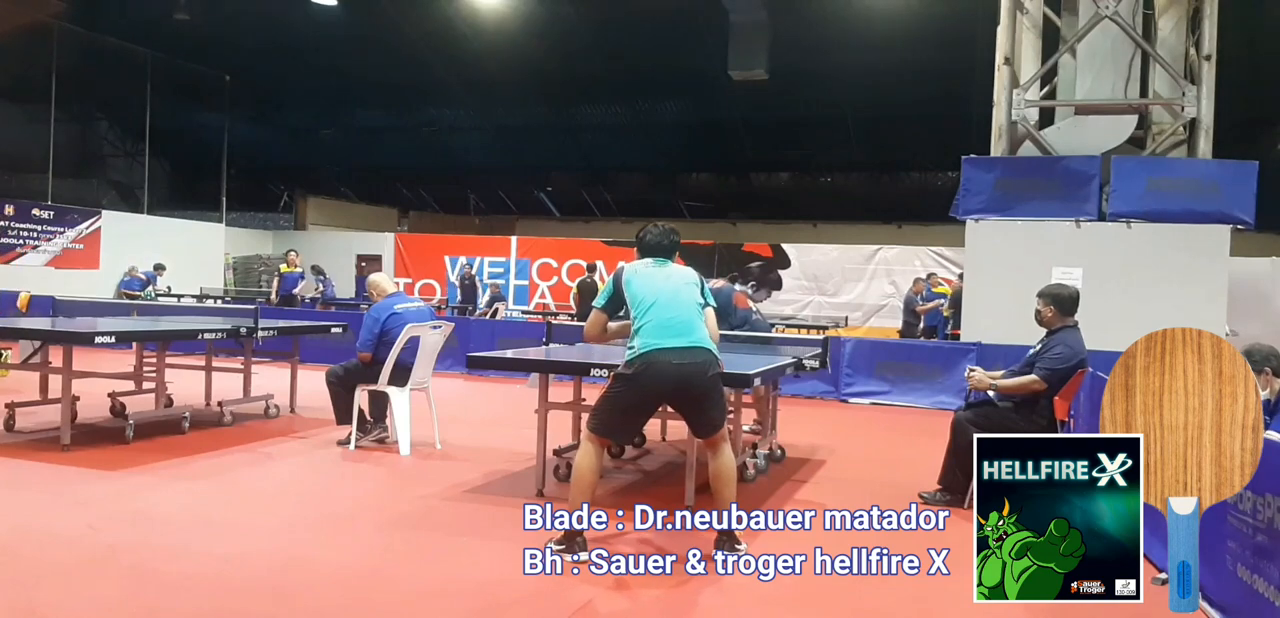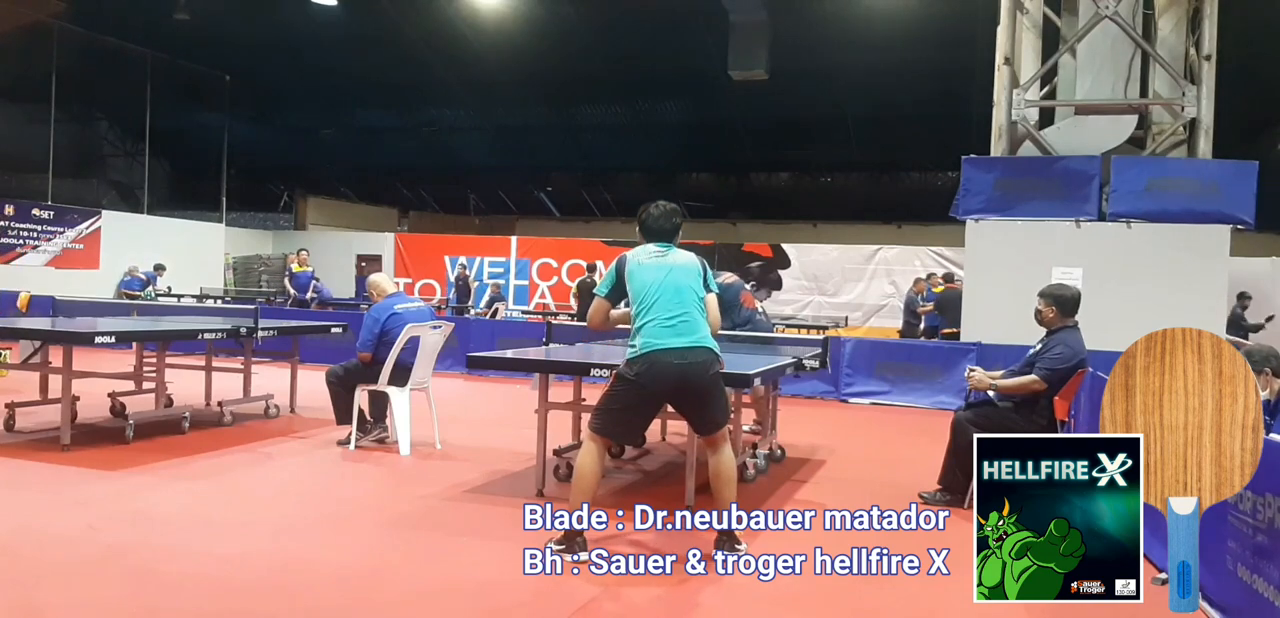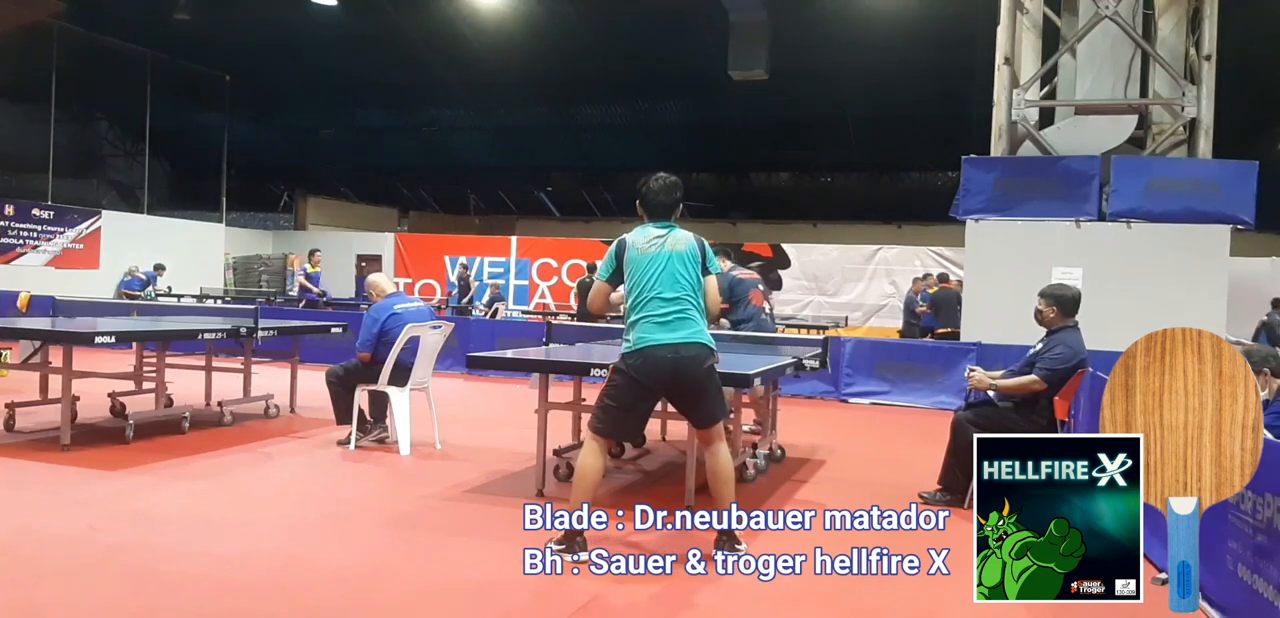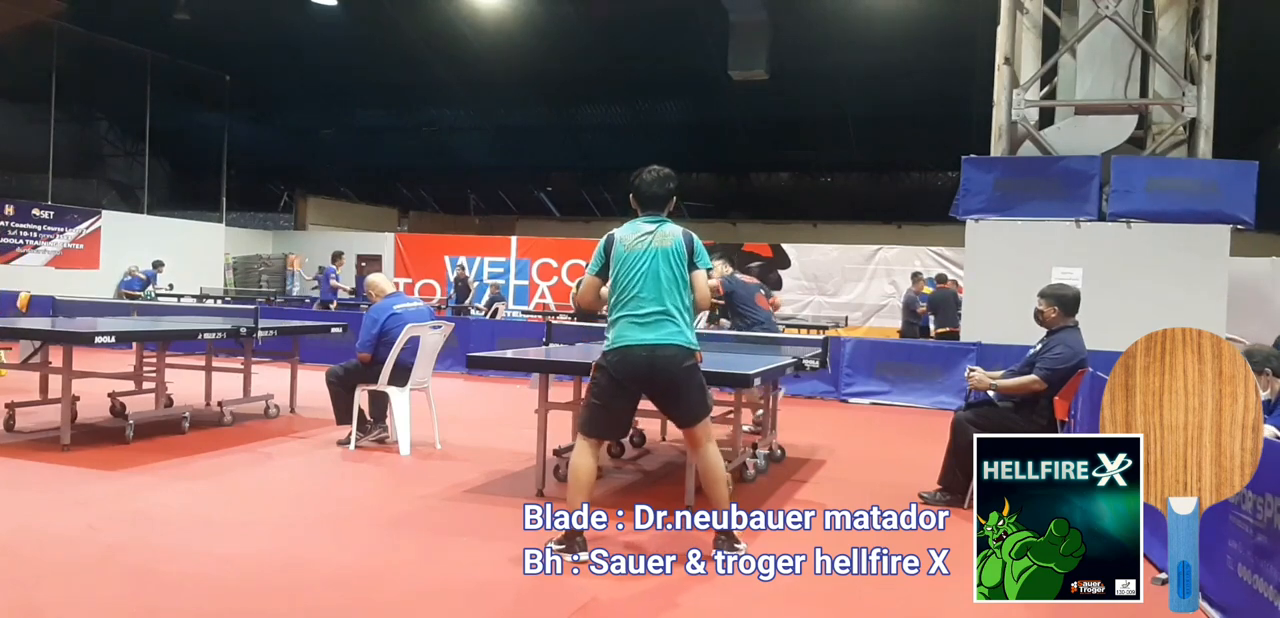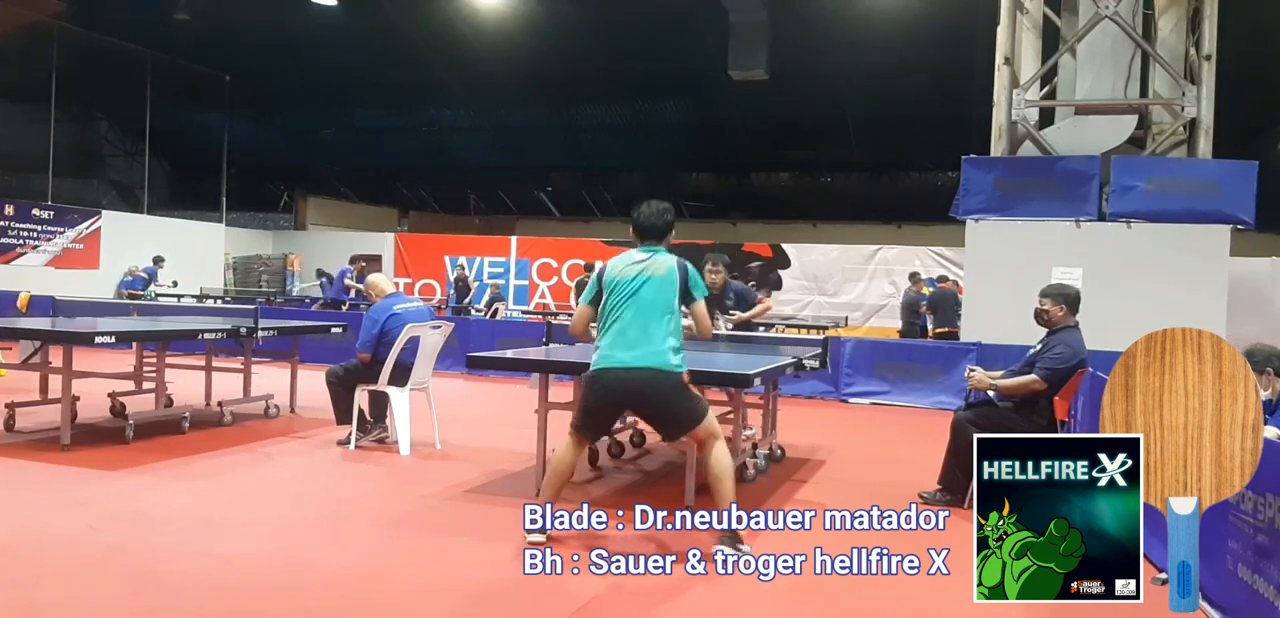
dt=0.5s
person 1, frame 1
left shoulder: (625, 273)
right shoulder: (692, 275)
left elbow: (592, 333)
right elbow: (713, 335)
left hip: (647, 363)
right hip: (699, 361)
left knee: (593, 439)
right knee: (719, 442)
left ankle: (573, 538)
right ankle: (727, 538)
person 1, frame 2
left shoulder: (627, 260)
right shoulder: (696, 262)
left elbow: (595, 320)
right elbow: (714, 322)
left hip: (648, 360)
right hip: (700, 358)
left knee: (595, 440)
right knee: (719, 442)
left ankle: (572, 538)
right ankle: (728, 538)
person 1, frame 3
left shoulder: (625, 244)
right shoulder: (697, 244)
left elbow: (596, 304)
right elbow: (713, 307)
left hip: (641, 354)
right hip: (695, 352)
left knee: (596, 440)
right knee: (714, 439)
left ankle: (574, 537)
right ankle: (727, 537)
person 1, frame 4
left shoulder: (614, 239)
right shoulder: (686, 239)
left elbow: (585, 299)
right elbow: (702, 300)
left hip: (621, 353)
right hip: (675, 352)
left knee: (588, 440)
right knee: (702, 439)
left ankle: (573, 537)
right ankle: (725, 535)
person 1, frame 5
left shoulder: (608, 267)
right shoulder: (680, 268)
left elbow: (577, 329)
right elbow: (705, 330)
right wrist: (681, 329)
left hip: (606, 374)
right hip: (659, 375)
left knee: (576, 440)
right knee: (712, 439)
left ankle: (539, 522)
right ankle: (729, 534)
person 2, frame 1
left shoulder: (1065, 346)
right shoulder: (1057, 337)
left elbow: (1036, 382)
right elbow: (1025, 371)
left wrist: (991, 385)
right wrist: (988, 374)
left hip: (1035, 419)
right hip: (1025, 409)
left knee: (964, 421)
right knee: (964, 411)
left ankle: (955, 491)
right ankle: (963, 483)
person 2, frame 2
left shoulder: (1066, 346)
right shoulder: (1058, 337)
left elbow: (1036, 382)
right elbow: (1024, 372)
left wrist: (991, 385)
right wrist: (988, 374)
left hip: (1035, 419)
right hip: (1025, 409)
left knee: (964, 421)
right knee: (965, 411)
left ankle: (955, 491)
right ankle: (959, 485)
person 2, frame 3
left shoulder: (1066, 346)
right shoulder: (1057, 337)
left elbow: (1036, 382)
right elbow: (1024, 371)
left wrist: (991, 385)
right wrist: (988, 374)
left hip: (1035, 419)
right hip: (1025, 409)
left knee: (964, 421)
right knee: (965, 411)
left ankle: (955, 490)
right ankle: (962, 483)
person 2, frame 4
left shoulder: (1066, 346)
right shoulder: (1058, 337)
left elbow: (1036, 382)
right elbow: (1024, 372)
left wrist: (991, 385)
right wrist: (988, 374)
left hip: (1035, 419)
right hip: (1025, 409)
left knee: (964, 421)
right knee: (964, 412)
left ankle: (955, 491)
right ankle: (962, 484)
person 2, frame 5
left shoulder: (1066, 345)
right shoulder: (1057, 337)
left elbow: (1037, 382)
right elbow: (1024, 372)
left wrist: (991, 385)
right wrist: (988, 374)
left hip: (1034, 419)
right hip: (1024, 409)
left knee: (964, 421)
right knee: (964, 411)
left ankle: (955, 491)
right ankle: (961, 484)
person 3, frame 1
left shoulder: (378, 310)
right shoulder: (425, 306)
left elbow: (364, 356)
left wrist: (365, 356)
left hip: (393, 373)
left knee: (334, 375)
right knee: (377, 365)
left ankle: (363, 427)
right ankle: (378, 425)
person 3, frame 2
left shoulder: (378, 310)
right shoulder: (425, 306)
left elbow: (364, 356)
left wrist: (366, 357)
left hip: (393, 373)
left knee: (335, 375)
right knee: (377, 366)
left ankle: (362, 428)
right ankle: (378, 424)
person 3, frame 3
left shoulder: (377, 310)
right shoulder: (424, 306)
left elbow: (363, 356)
left wrist: (364, 356)
left hip: (394, 373)
left knee: (334, 375)
right knee: (378, 366)
left ankle: (363, 427)
right ankle: (378, 424)
person 3, frame 4
left shoulder: (377, 310)
right shoulder: (424, 306)
left elbow: (364, 356)
left hip: (394, 373)
left knee: (335, 375)
right knee: (377, 366)
left ankle: (363, 427)
right ankle: (378, 424)
person 3, frame 5
left shoulder: (377, 311)
right shoulder: (424, 306)
left elbow: (364, 356)
left wrist: (364, 356)
left hip: (394, 373)
left knee: (334, 375)
right knee: (378, 366)
left ankle: (363, 427)
right ankle: (378, 424)
